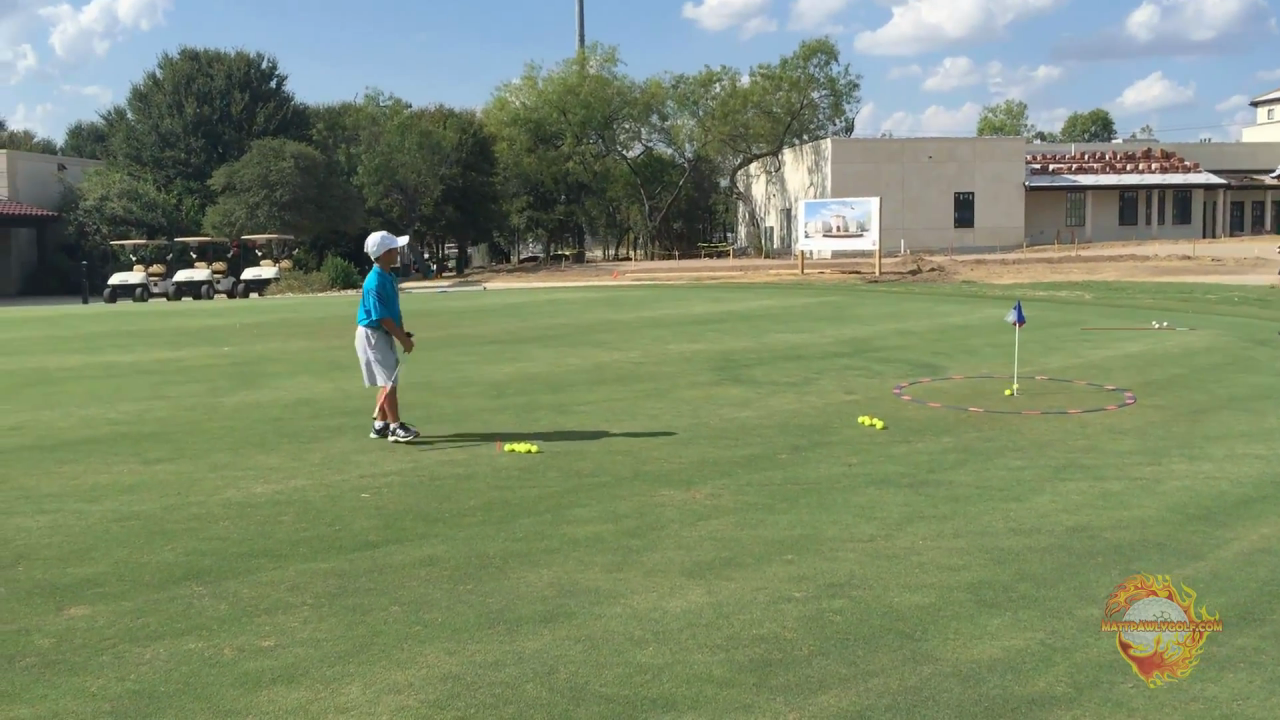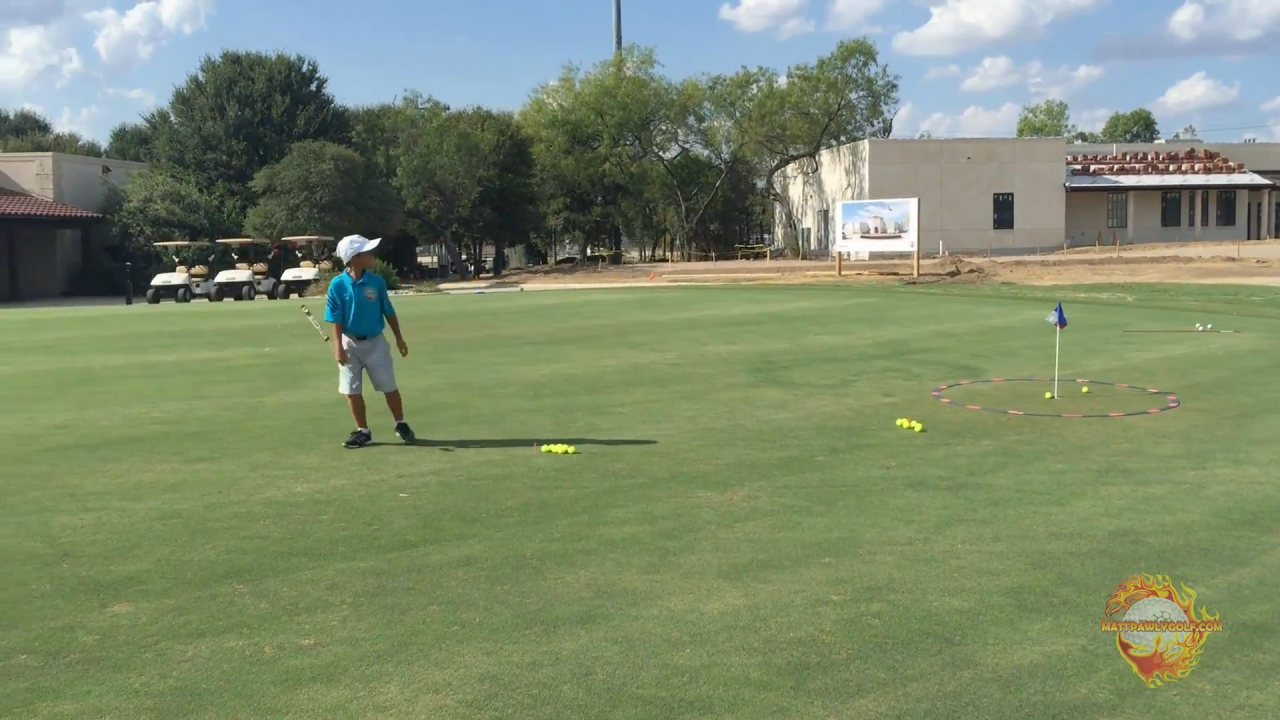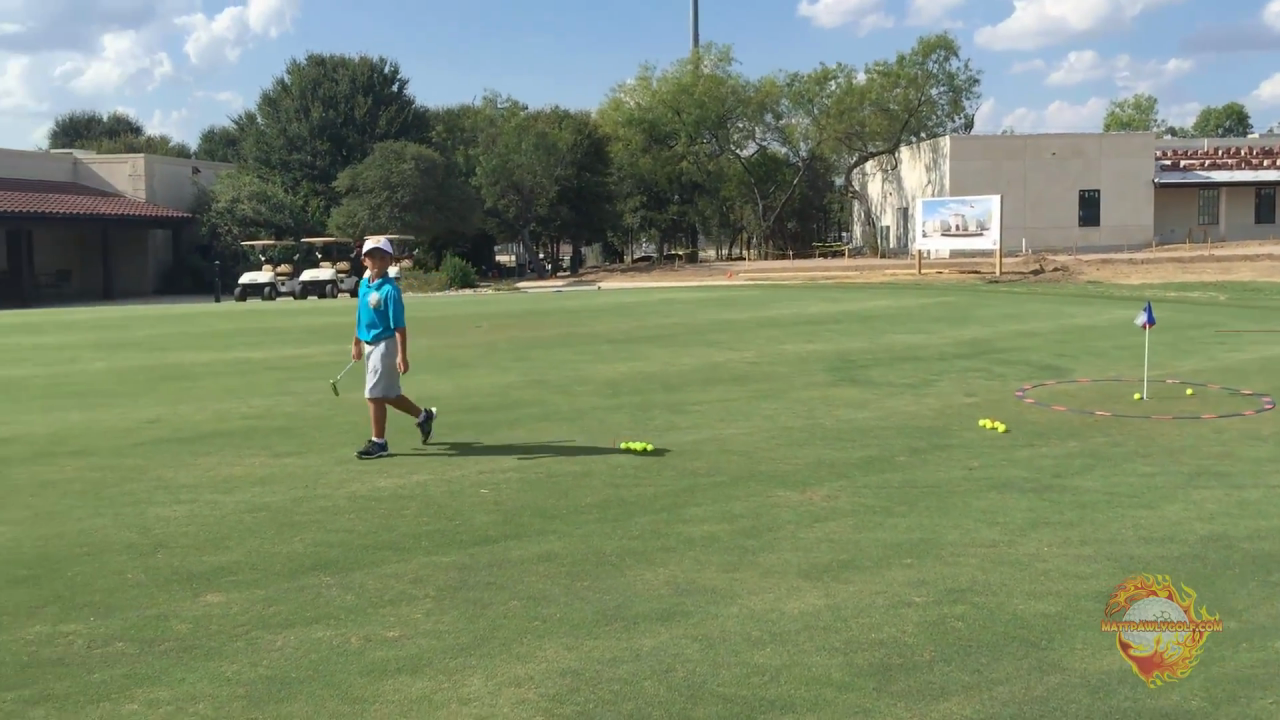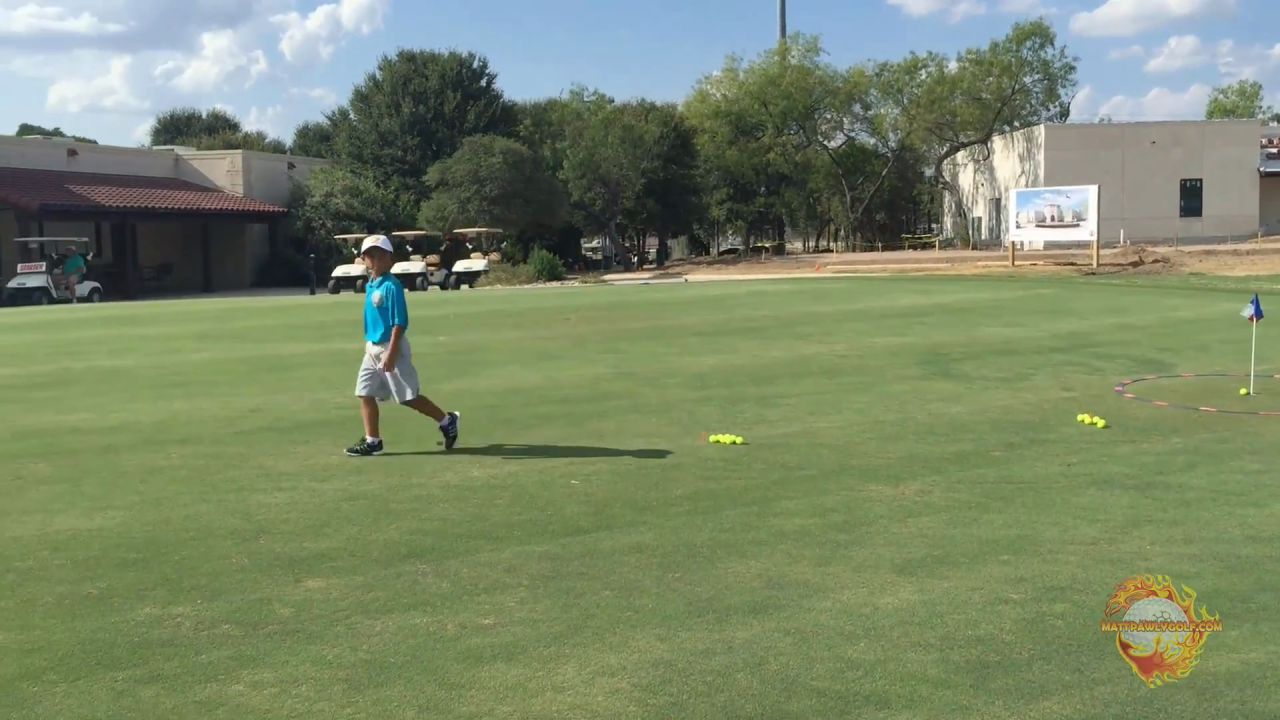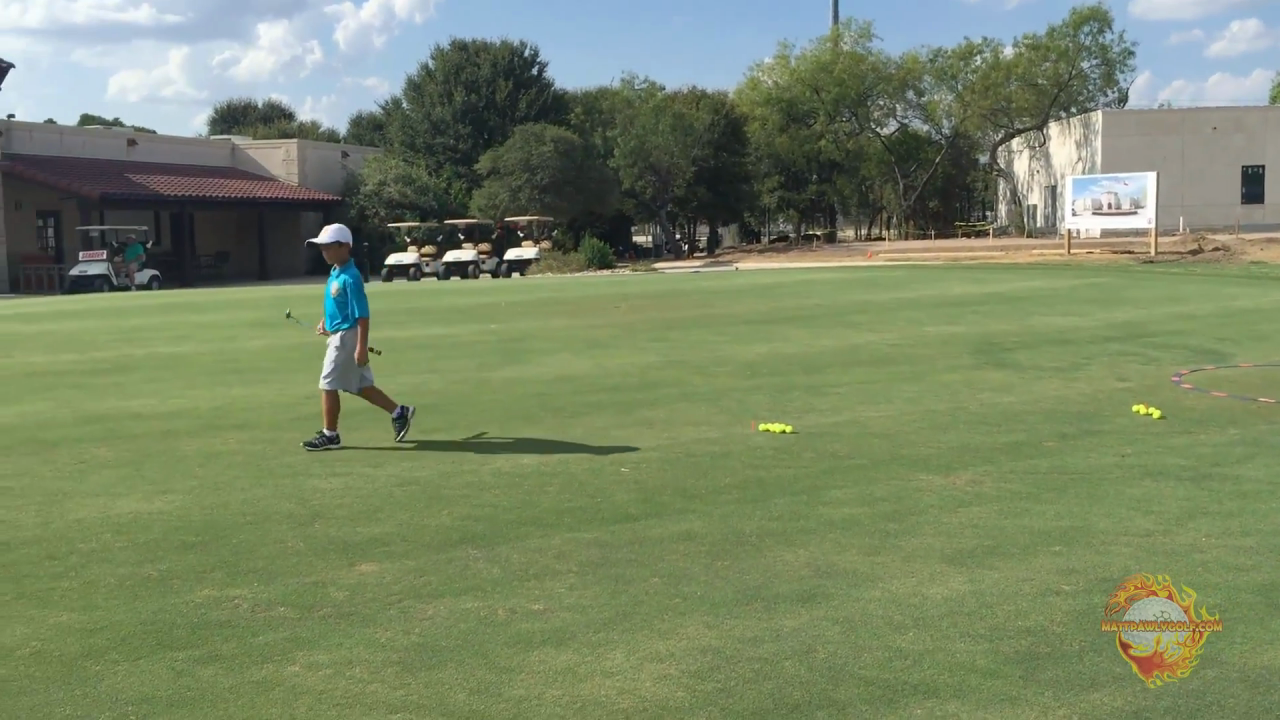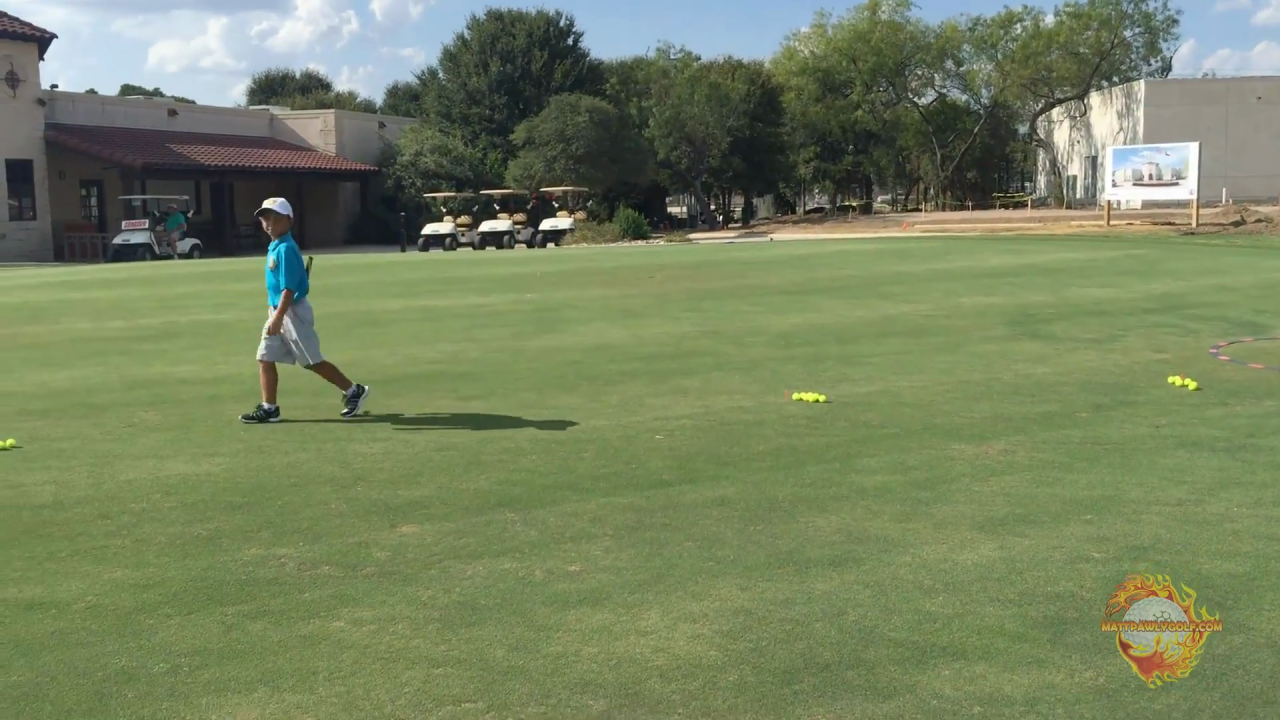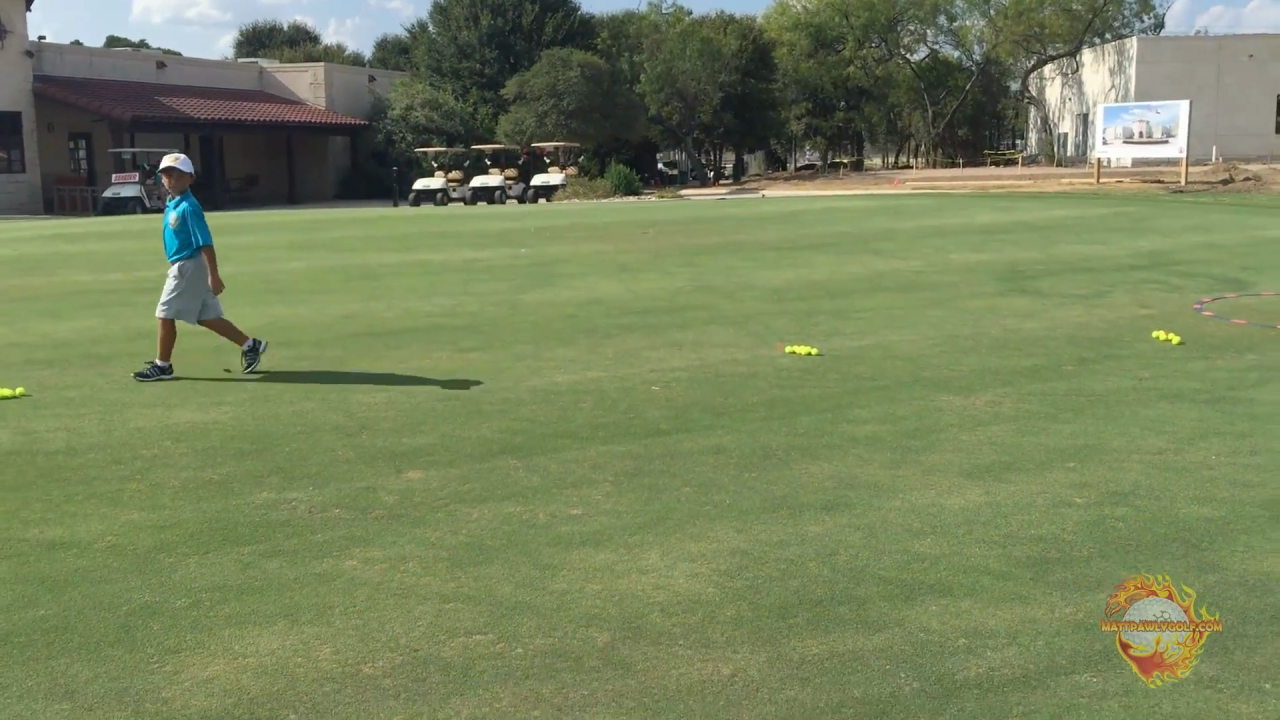
dt=0.5s
person 1, frame 1
left shoulder: (390, 277)
right shoulder: (376, 281)
right elbow: (382, 317)
left wrist: (402, 334)
right wrist: (402, 339)
left hip: (384, 336)
right hip: (372, 336)
left knee: (389, 382)
right knee: (387, 382)
left ankle: (381, 425)
right ankle: (395, 426)
person 1, frame 2
left shoulder: (377, 281)
right shoulder: (338, 285)
left elbow: (388, 311)
right elbow: (335, 318)
left wrist: (399, 338)
right wrist: (338, 346)
left hip: (376, 341)
right hip: (350, 342)
left knee: (388, 387)
right knee: (351, 390)
left ankle: (400, 423)
right ankle: (362, 431)
person 1, frame 3
left shoulder: (390, 289)
right shoulder: (363, 284)
left elbow: (399, 325)
left wrist: (402, 354)
right wrist: (356, 343)
left hip: (385, 346)
right hip: (370, 345)
left knee: (374, 395)
right knee: (388, 394)
left ankle: (378, 442)
right ankle: (423, 415)
person 1, frame 4
left shoulder: (392, 286)
right shoulder: (370, 285)
left elbow: (399, 323)
left wrist: (391, 353)
left hip: (391, 348)
right hip: (373, 348)
left knee: (407, 396)
right knee: (365, 394)
left ankle: (447, 421)
right ankle: (372, 441)
person 1, frame 5
left shoulder: (349, 277)
right shoulder: (335, 273)
left elbow: (362, 315)
left wrist: (361, 347)
right wrist: (326, 321)
left hip: (345, 338)
right hip: (339, 336)
left knee: (328, 386)
right knee: (360, 386)
left ankle: (330, 435)
right ankle: (399, 413)
person 1, frame 6
left shoulder: (286, 249)
right shoulder: (274, 247)
left elbow: (289, 288)
left wrist: (277, 316)
left hip: (292, 312)
right hip: (278, 311)
left knee: (311, 361)
right knee: (265, 358)
left ankle: (353, 392)
right ankle: (268, 408)
person 1, frame 7
left shoulder: (188, 207)
right shoulder: (171, 204)
left elbow: (206, 243)
left wrist: (214, 275)
left hip: (187, 268)
right hip: (183, 267)
left knee: (166, 314)
right knee: (209, 317)
left ankle: (163, 365)
right ankle: (251, 346)
